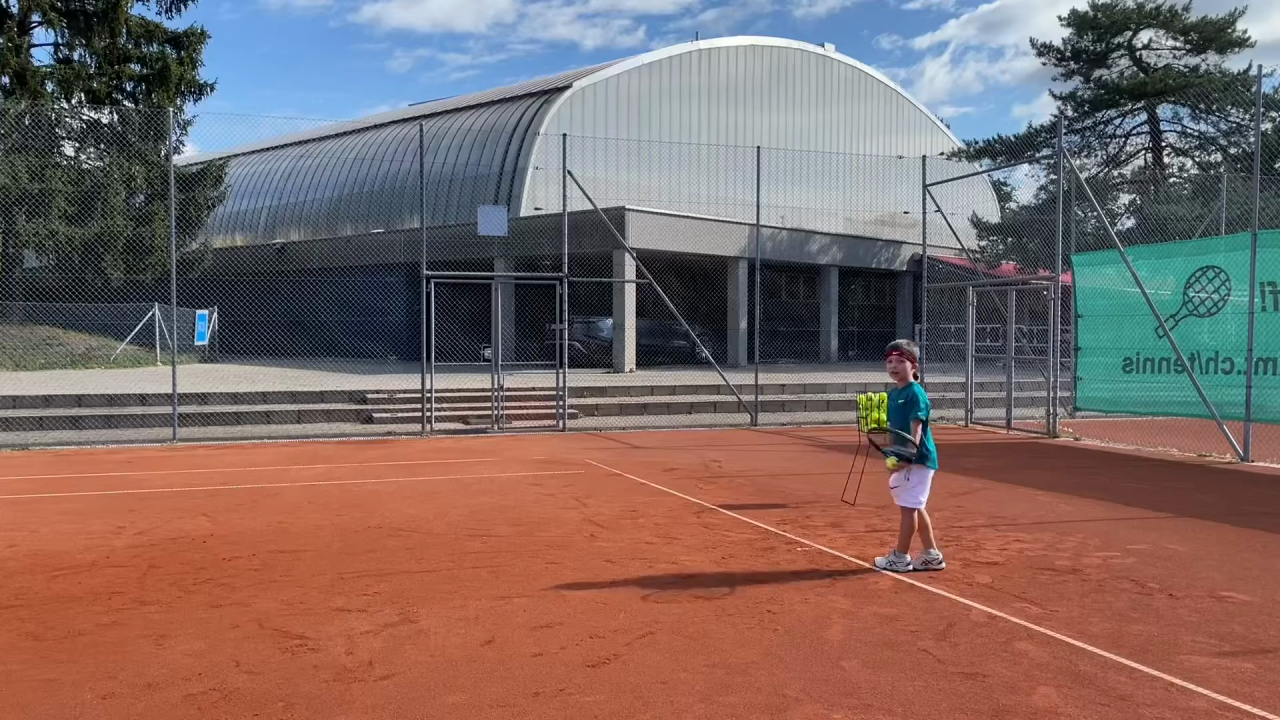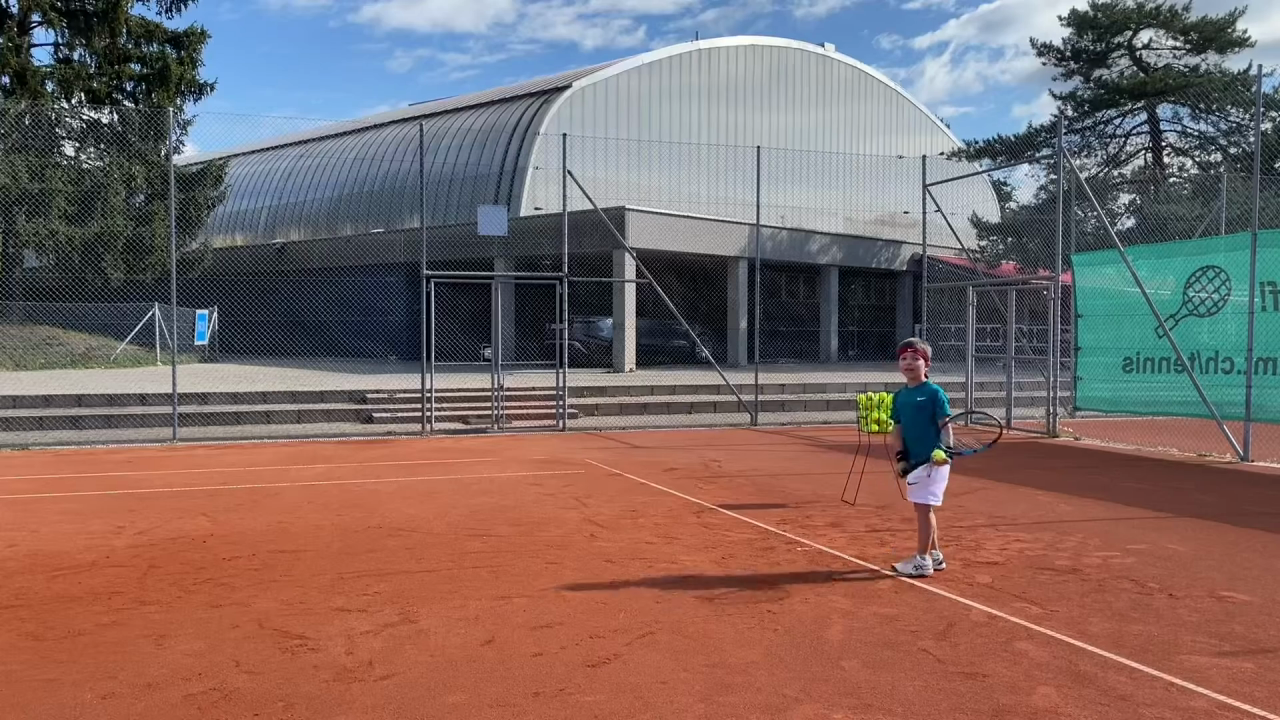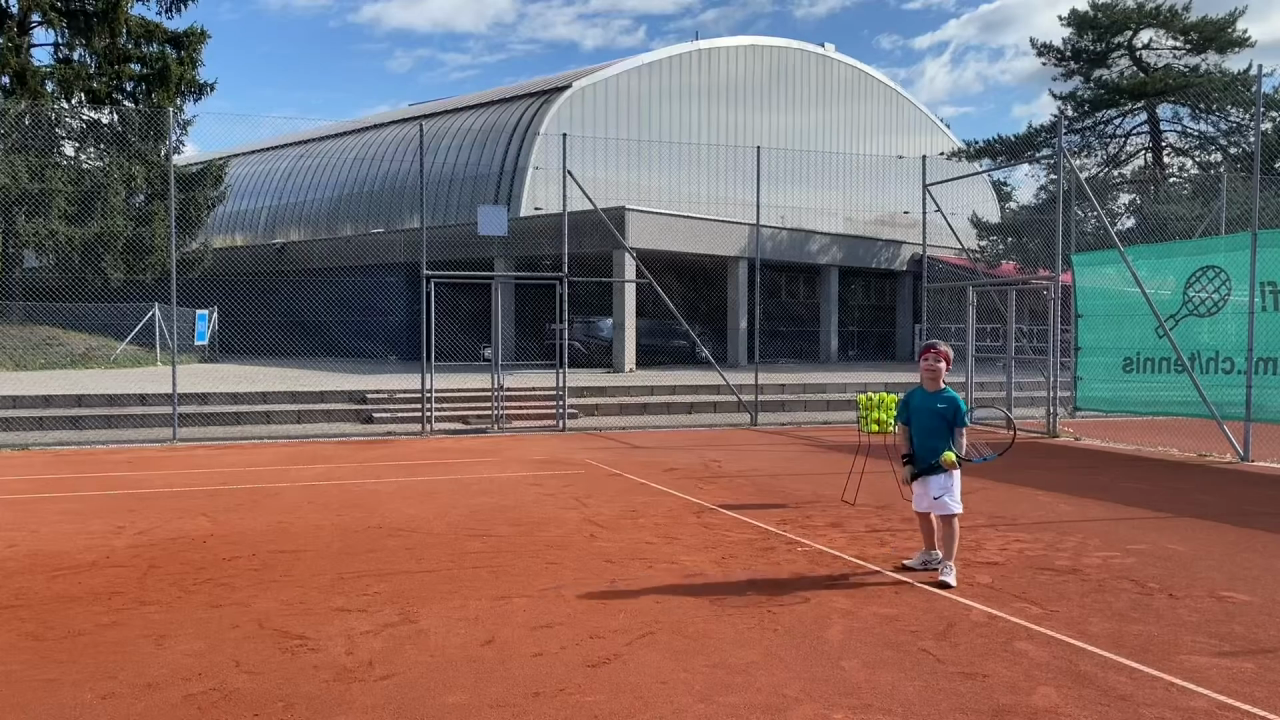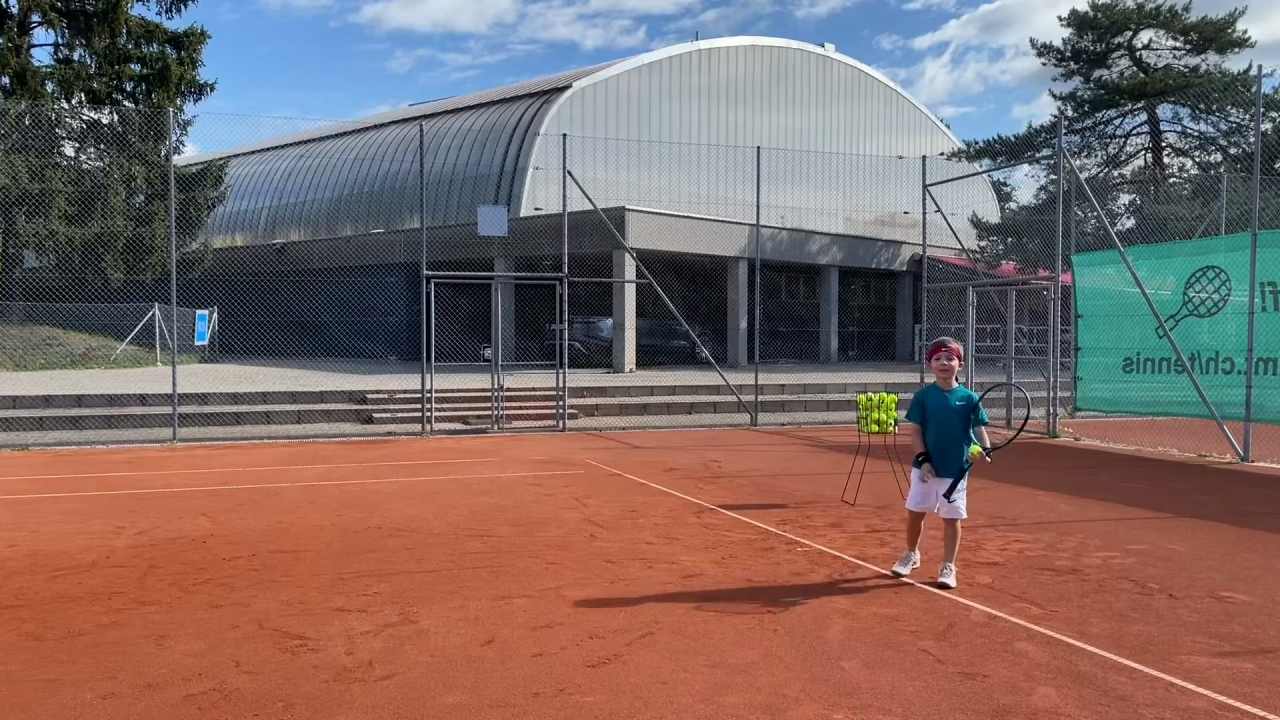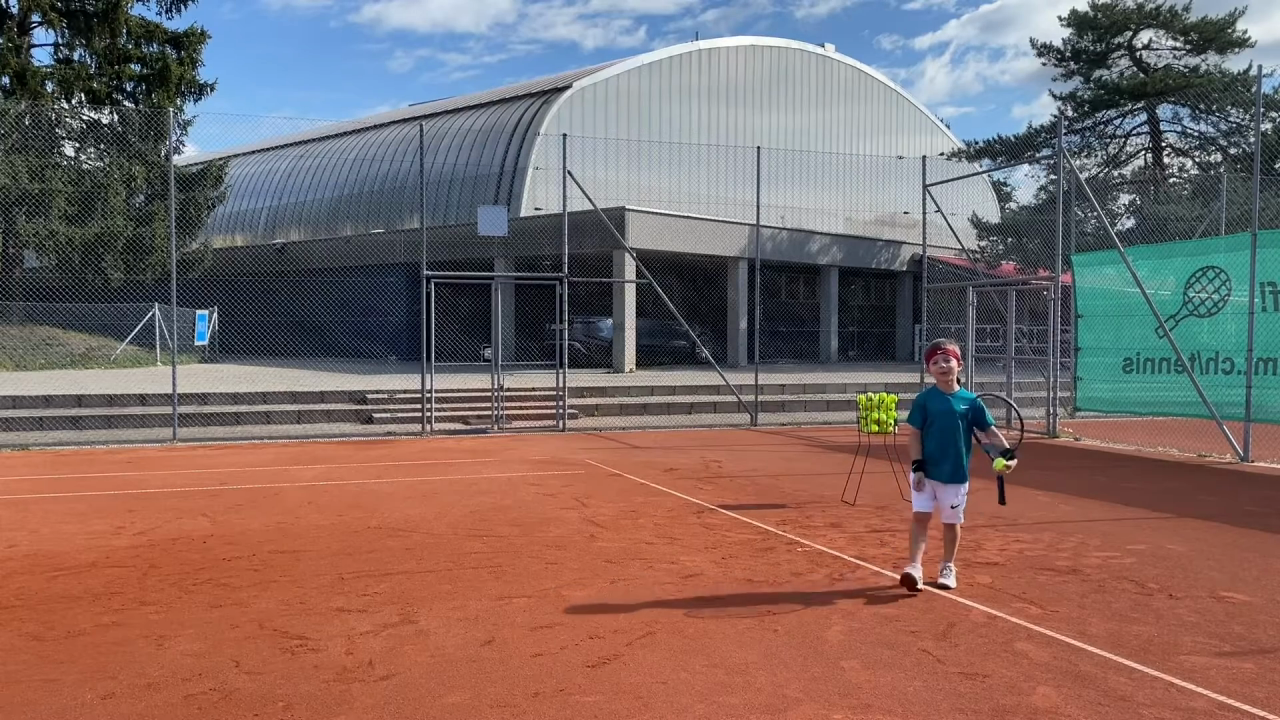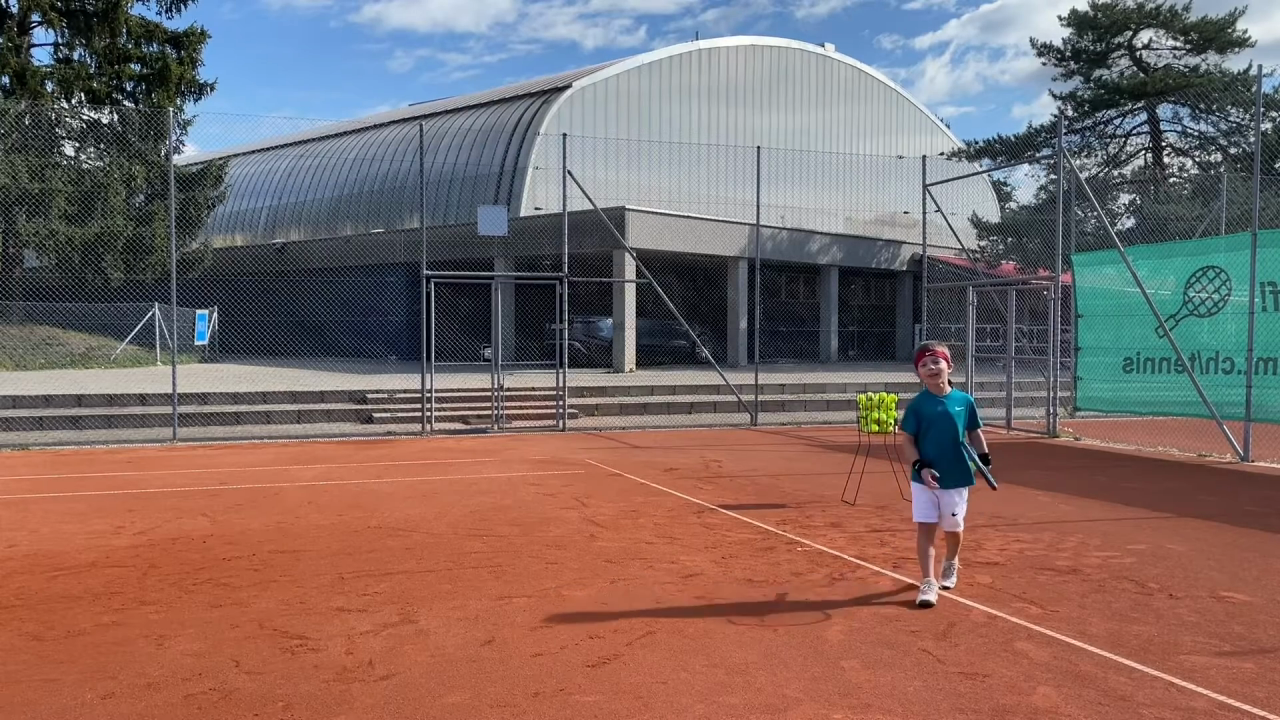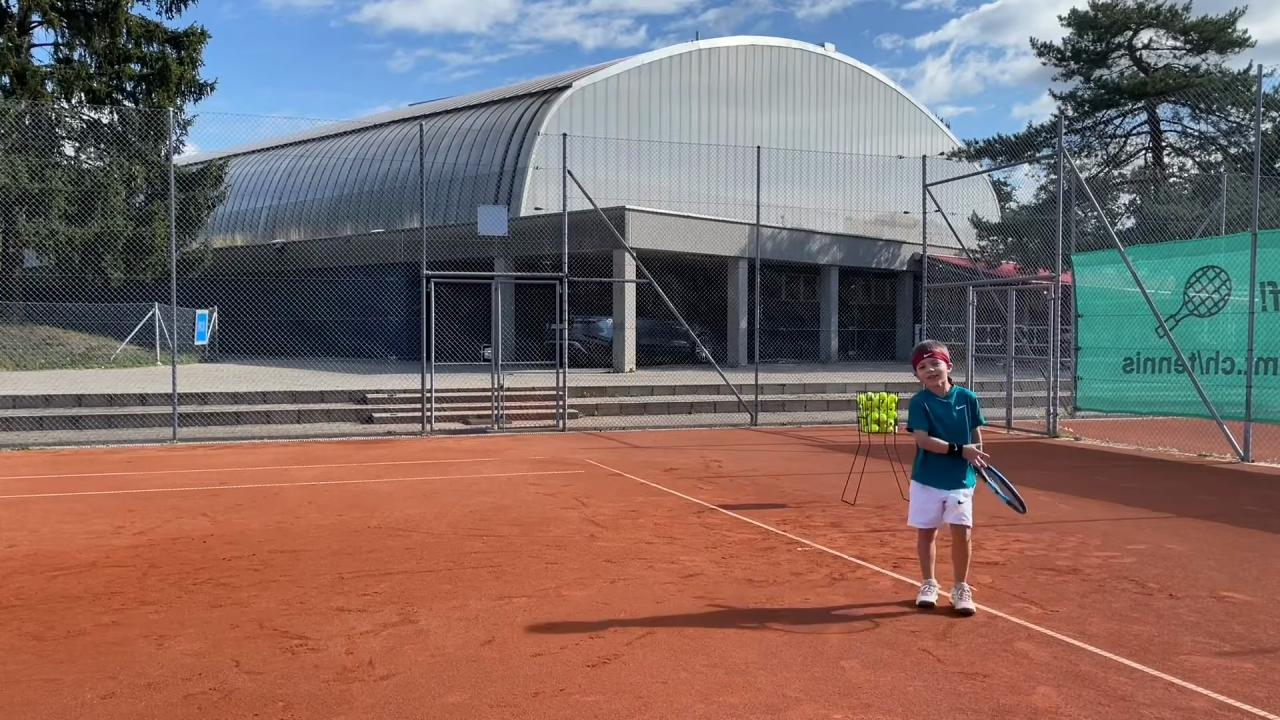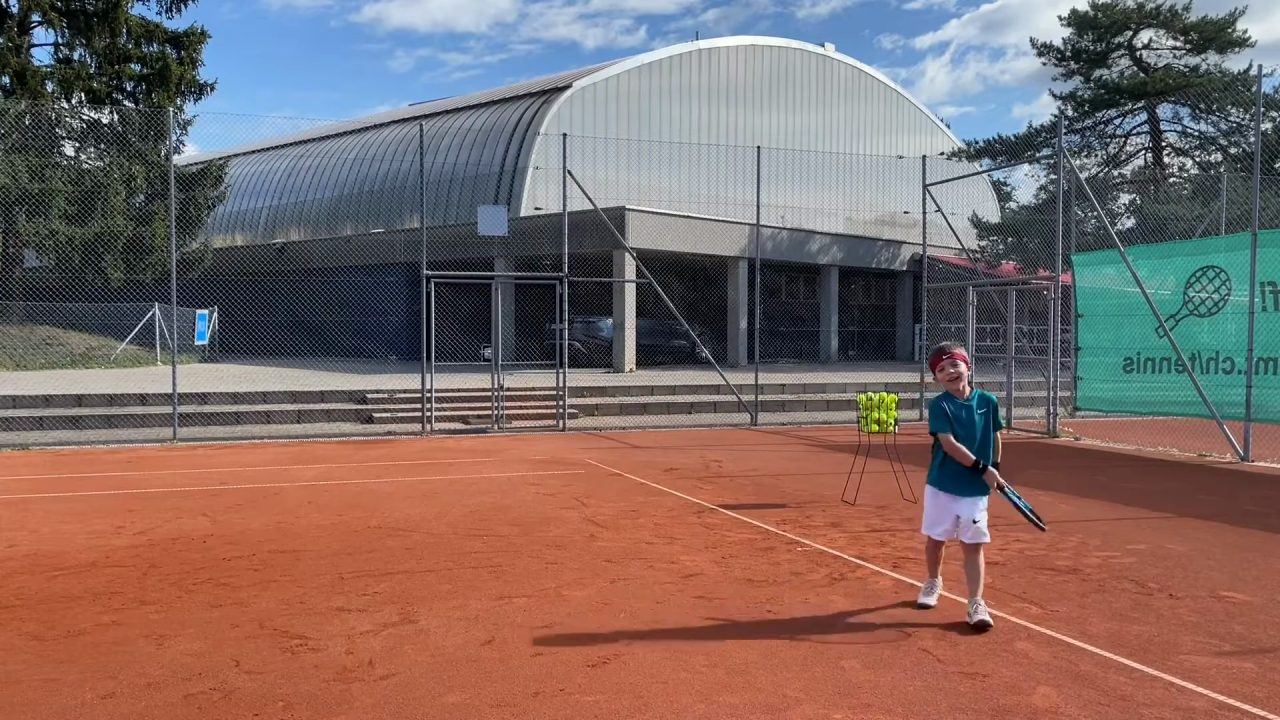
dt=0.3s
person 1, frame 1
left shoulder: (916, 394)
right shoulder: (893, 395)
left elbow: (916, 428)
left hip: (918, 460)
right hip: (907, 461)
left knee: (907, 507)
right knee: (915, 507)
left ankle: (900, 557)
right ankle: (932, 555)
person 1, frame 2
left shoulder: (934, 393)
right shoulder: (899, 396)
left elbow: (944, 425)
right elbow: (897, 430)
left wrist: (946, 451)
right wrist: (900, 458)
left hip: (934, 460)
right hip: (915, 461)
left knee: (923, 506)
right knee: (922, 507)
left ankle: (922, 560)
right ankle: (933, 555)
person 1, frame 3
left shoulder: (953, 400)
right shoulder: (911, 397)
left elbow: (959, 434)
right elbow: (904, 431)
right wrist: (906, 462)
left hip: (945, 468)
right hip: (919, 467)
left knee: (948, 515)
right knee: (923, 512)
left ankle: (947, 566)
right ankle: (932, 554)
person 1, frame 4
left shoulder: (969, 398)
right shoulder: (923, 396)
left elbow: (979, 429)
right elbow: (916, 431)
left wrist: (983, 450)
right wrist: (923, 460)
left hip: (955, 469)
right hip: (926, 467)
left knee: (952, 518)
right knee: (915, 513)
left ankle: (948, 567)
right ankle: (911, 554)
person 1, frame 5
left shoulder: (971, 401)
right shoulder: (924, 399)
left elbow: (989, 431)
right elbow: (914, 435)
left wrist: (1007, 453)
right wrist: (917, 468)
left hip: (956, 474)
right hip: (926, 472)
left knee: (952, 522)
right knee: (921, 517)
left ankle: (948, 567)
right ankle: (914, 568)
person 1, frame 6
left shoulder: (965, 401)
right shoulder: (917, 404)
left elbow: (975, 434)
right elbow: (908, 441)
left wrist: (984, 459)
right wrist: (920, 467)
left hip: (957, 478)
right hip: (926, 478)
left knee: (954, 529)
right knee: (926, 528)
left ankle: (951, 563)
right ankle: (928, 582)
person 1, frame 7
left shoulder: (967, 398)
right shoulder: (919, 402)
left elbow: (975, 433)
right elbow: (923, 440)
left wrist: (974, 458)
right wrist: (959, 450)
left hip: (960, 479)
right hip: (926, 479)
left knee: (962, 531)
right knee: (926, 532)
left ankle: (961, 588)
right ankle: (929, 583)
person 1, frame 8
left shoulder: (988, 401)
right shoulder: (939, 405)
left elbow: (994, 437)
right elbow: (949, 444)
left wrist: (994, 468)
right wrist: (982, 468)
left hip: (976, 489)
right hip: (942, 485)
left knee: (974, 545)
right knee: (936, 540)
left ankle: (976, 604)
right ankle: (933, 581)
